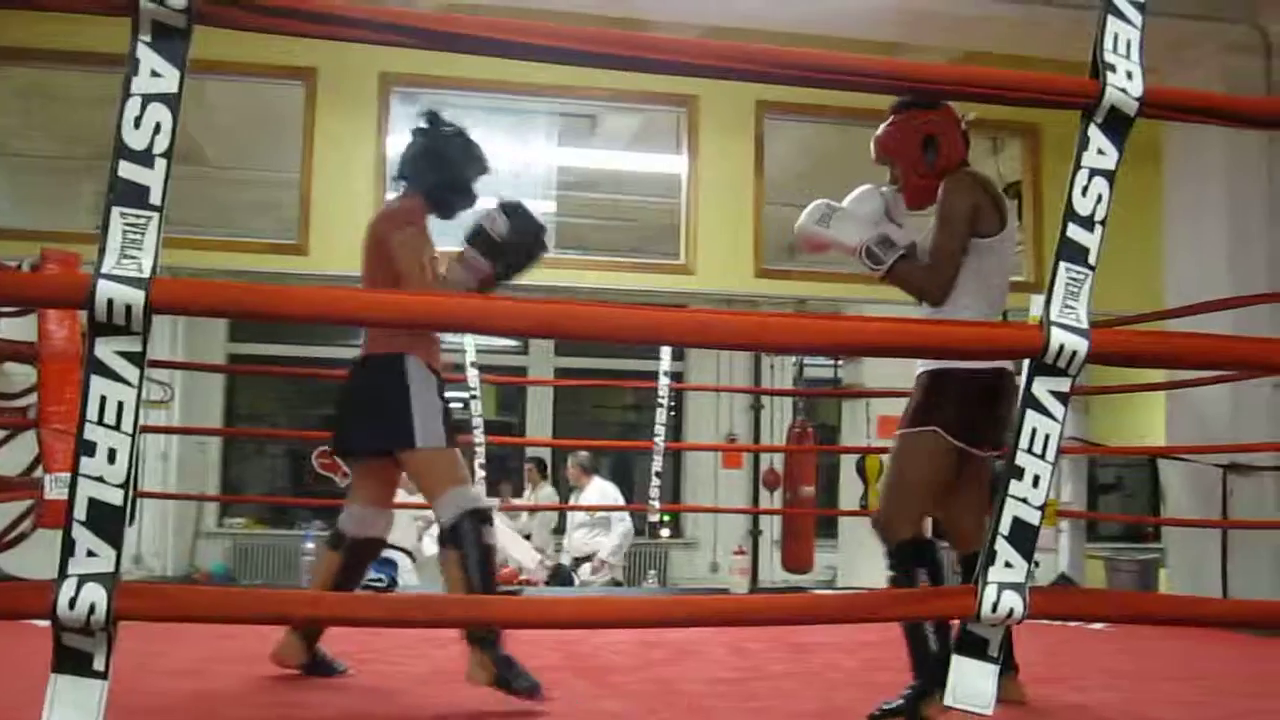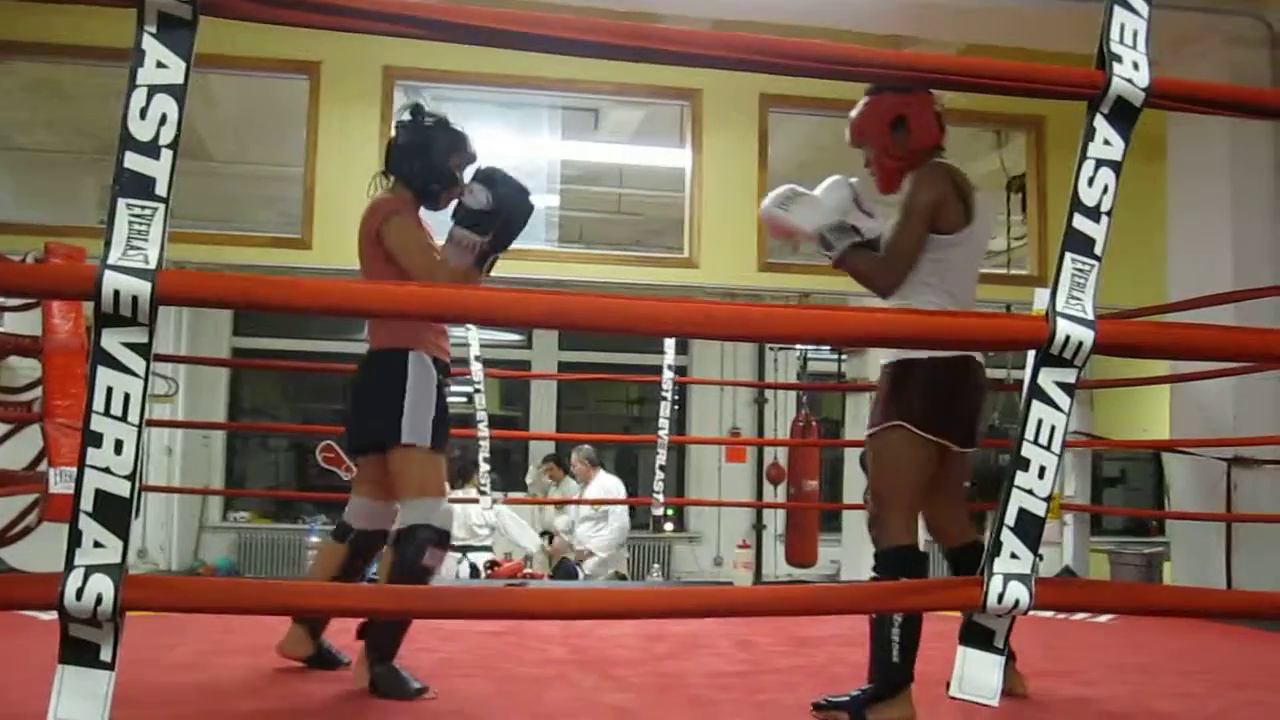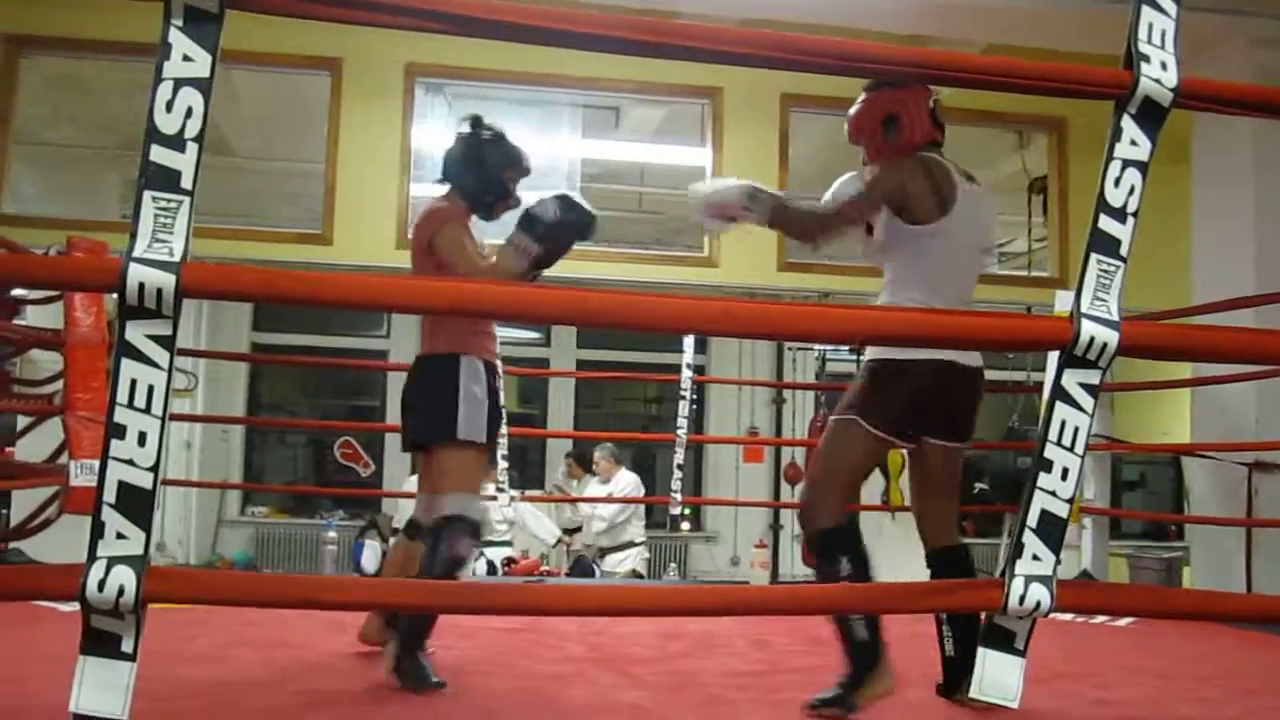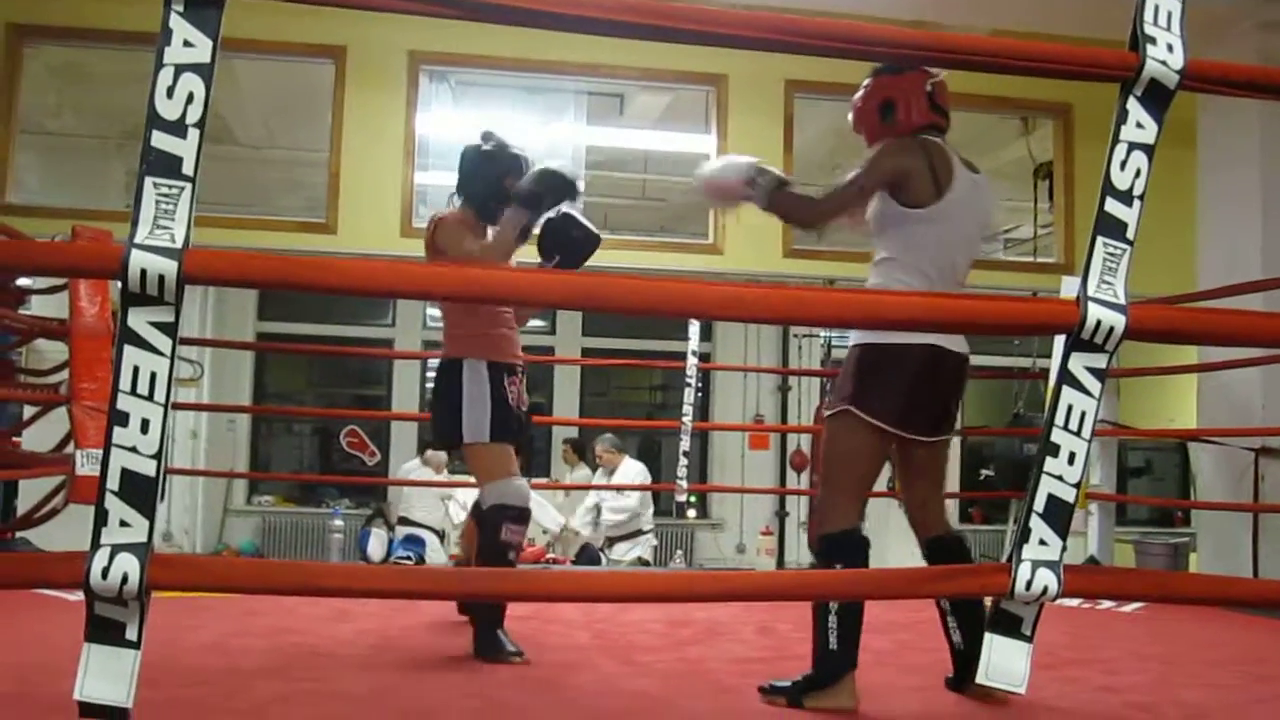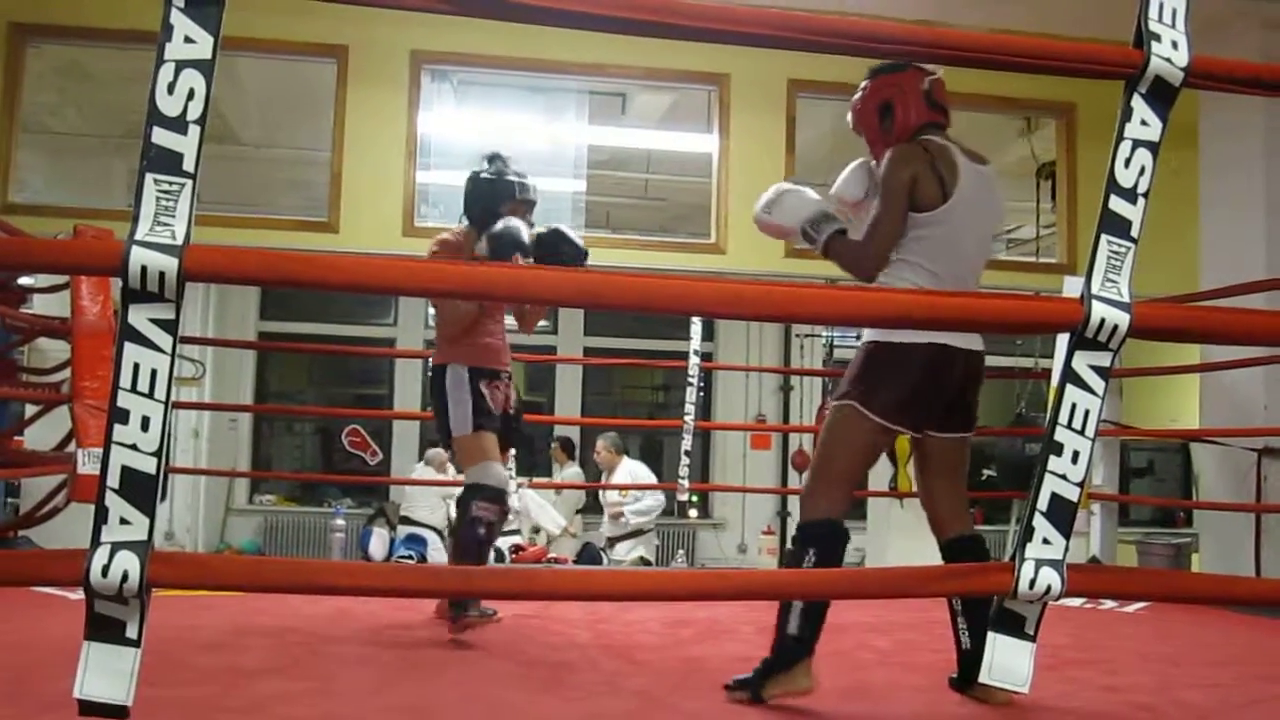
dt=0.4s
person 1, frame 1
left shoulder: (962, 187)
right shoulder: (977, 200)
left elbow: (936, 288)
left wrist: (864, 244)
right wrist: (894, 238)
left hip: (959, 376)
right hip: (977, 377)
left knee: (898, 519)
right knee: (966, 530)
right ankle: (998, 670)
person 1, frame 2
left shoulder: (929, 180)
right shoulder: (959, 191)
left elbow: (887, 279)
left wrist: (823, 228)
right wrist: (861, 225)
left hip: (925, 366)
right hip: (957, 368)
left knee: (893, 526)
right knee: (953, 524)
person 1, frame 3
left shoulder: (910, 173)
right shoulder: (976, 192)
left elbow: (818, 226)
left wrist: (746, 199)
right wrist: (883, 227)
left hip: (904, 364)
right hip: (958, 369)
left knee: (825, 505)
right knee: (940, 527)
left ankle: (866, 666)
person 1, frame 4
left shoulder: (904, 153)
right shoulder: (976, 183)
left elbow: (812, 214)
left wrist: (749, 179)
left hip: (891, 348)
right hip: (944, 355)
left knee: (835, 509)
right knee: (929, 516)
left ankle: (835, 675)
right ankle: (975, 663)
person 1, frame 5
left shoulder: (910, 158)
right shoulder: (984, 173)
left elbow: (866, 264)
left wrist: (813, 221)
left hip: (902, 348)
right hip: (960, 355)
left knee: (823, 498)
right knee: (951, 515)
left ankle: (790, 662)
right ankle: (982, 666)
person 2, frame 1
left shoulder: (406, 223)
right shoulder: (403, 218)
left wrist: (493, 266)
right wrist: (482, 254)
left hip: (382, 379)
right hip: (399, 375)
left knee: (363, 523)
right knee: (465, 507)
left ankle: (299, 640)
right ankle: (486, 649)
person 2, frame 2
left shoulder: (402, 218)
right shoulder: (393, 210)
right elbow: (435, 291)
left wrist: (492, 240)
right wrist: (470, 225)
left hip: (395, 372)
right hip: (405, 369)
left knee: (367, 518)
right knee: (426, 521)
left ankle: (305, 632)
right ankle: (376, 657)
person 2, frame 3
left shoulder: (452, 225)
right shoulder: (444, 216)
right elbow: (482, 286)
left wrist: (532, 255)
right wrist: (535, 238)
left hip: (454, 374)
right hip: (455, 373)
left knee: (435, 511)
right knee: (461, 513)
left ankle: (389, 621)
right ankle: (409, 647)
person 2, frame 4
left shoulder: (496, 236)
right shoulder: (447, 226)
left elbow: (516, 313)
right elbow: (478, 266)
left wrist: (557, 265)
right wrist: (524, 209)
left hip: (506, 375)
right hip: (472, 374)
left knee: (500, 499)
right knee: (509, 500)
right ankle: (488, 627)
person 2, frame 5
left shoulder: (509, 252)
right shoulder: (449, 249)
left elbow: (529, 320)
right elbow: (453, 321)
left wrist: (554, 273)
right wrist: (486, 263)
left hip: (498, 380)
right hip: (459, 377)
left knee: (488, 492)
right knee: (489, 484)
left ankle: (461, 594)
right ankle: (461, 597)
